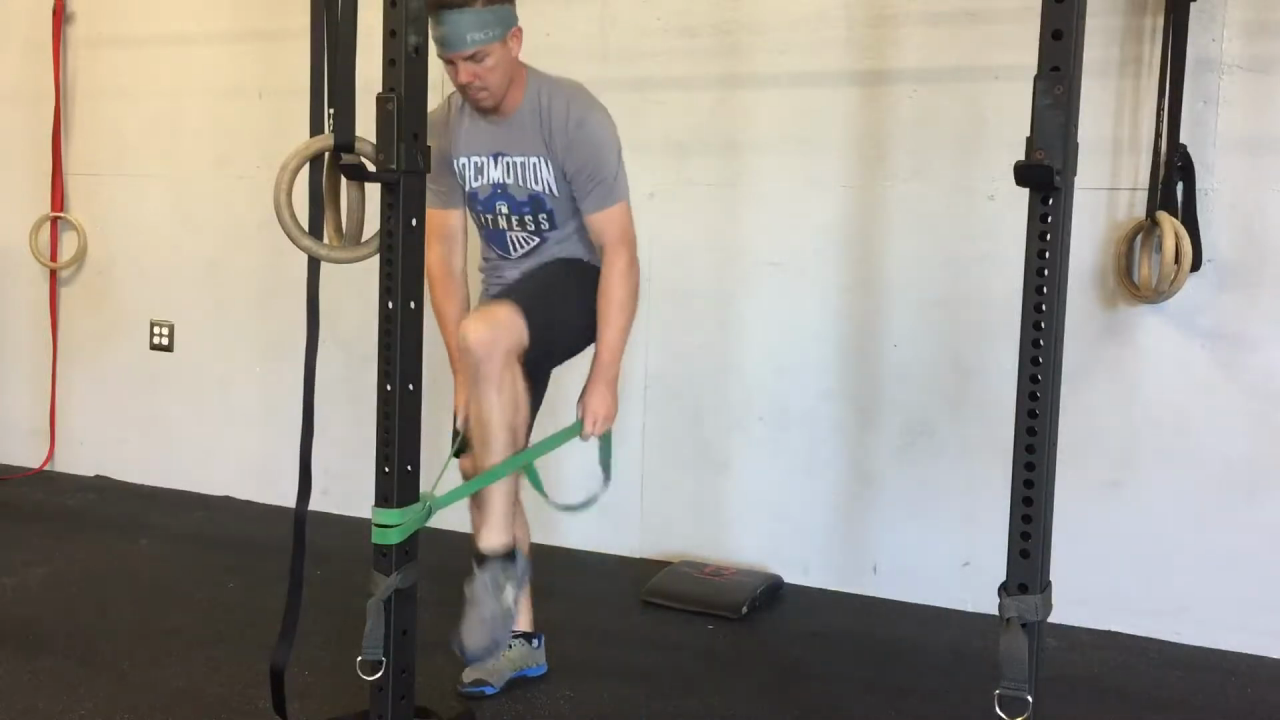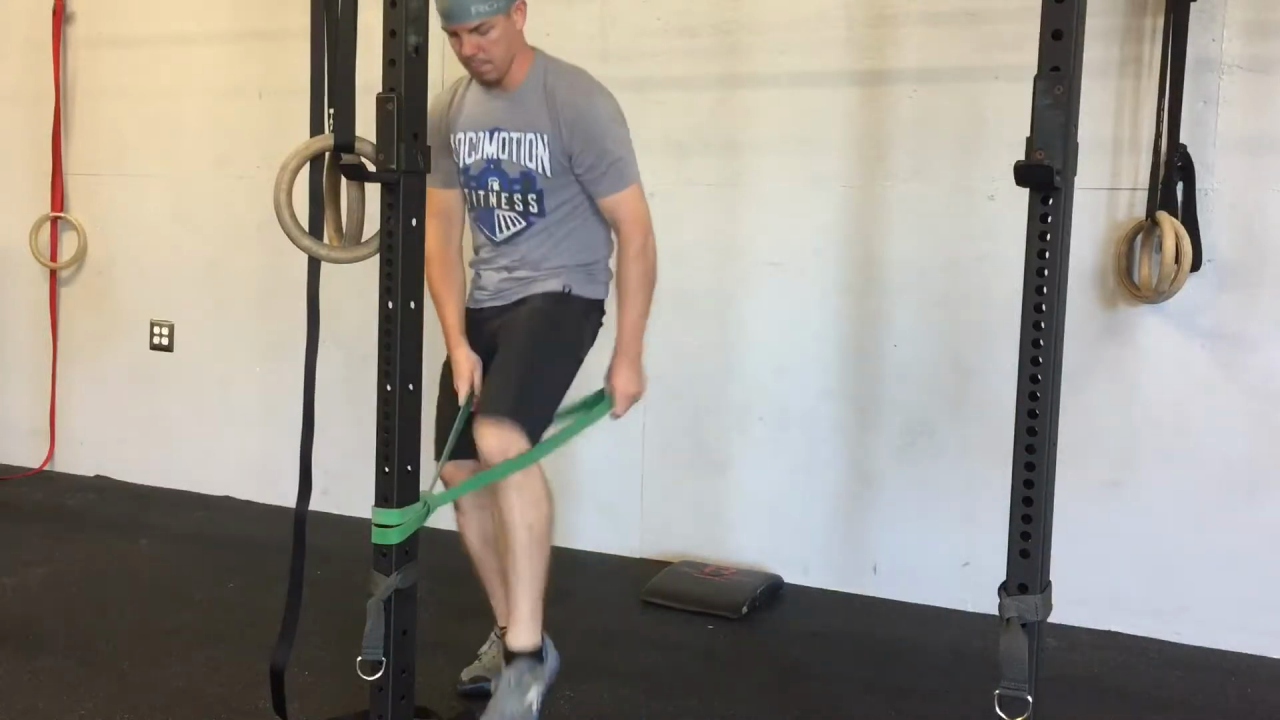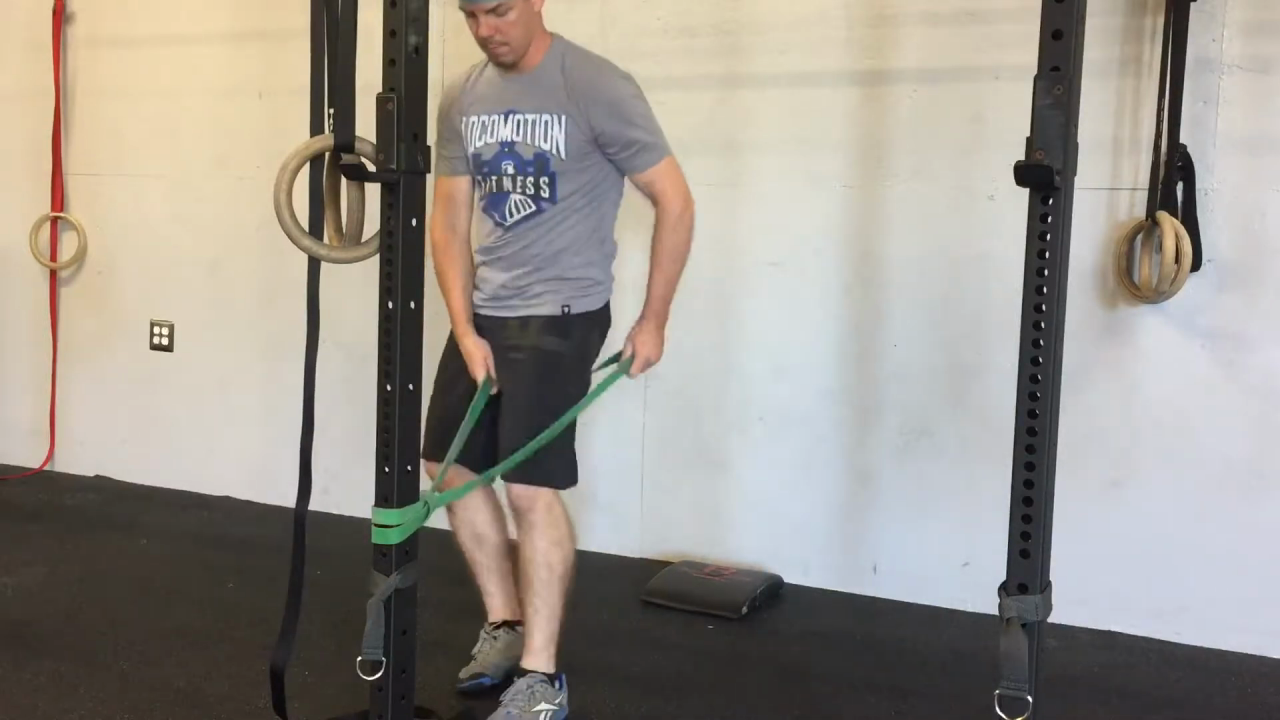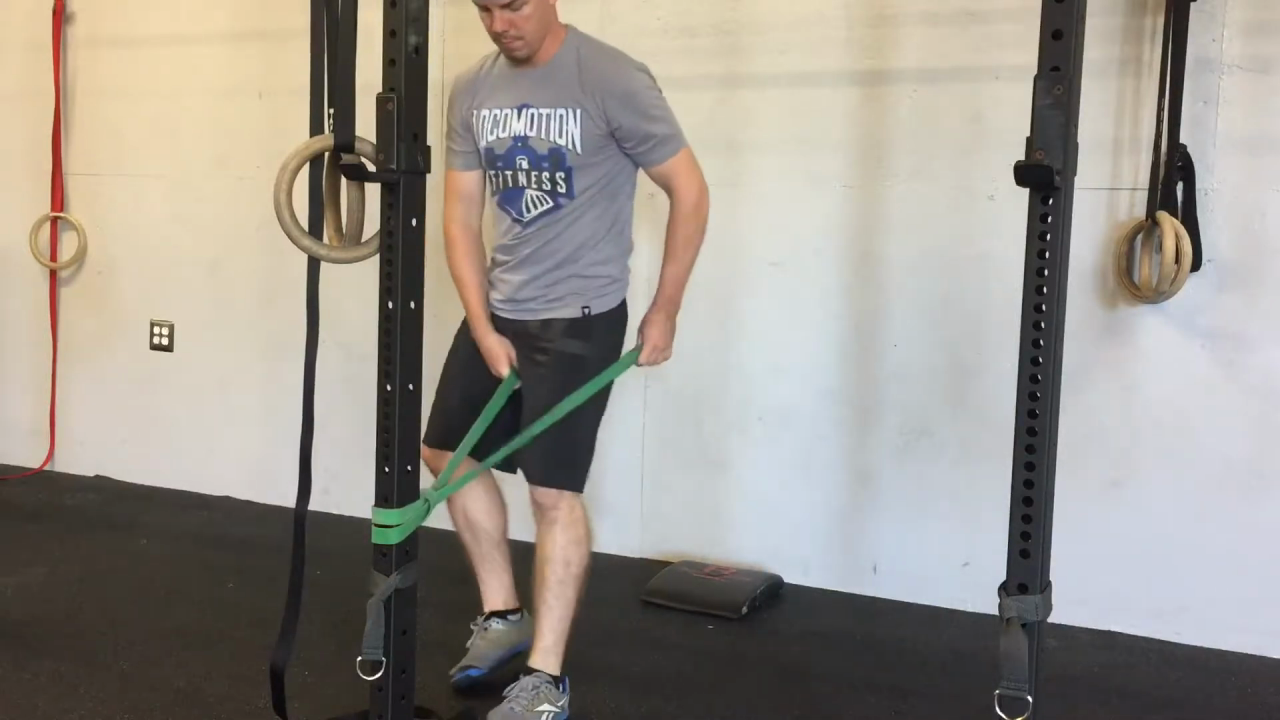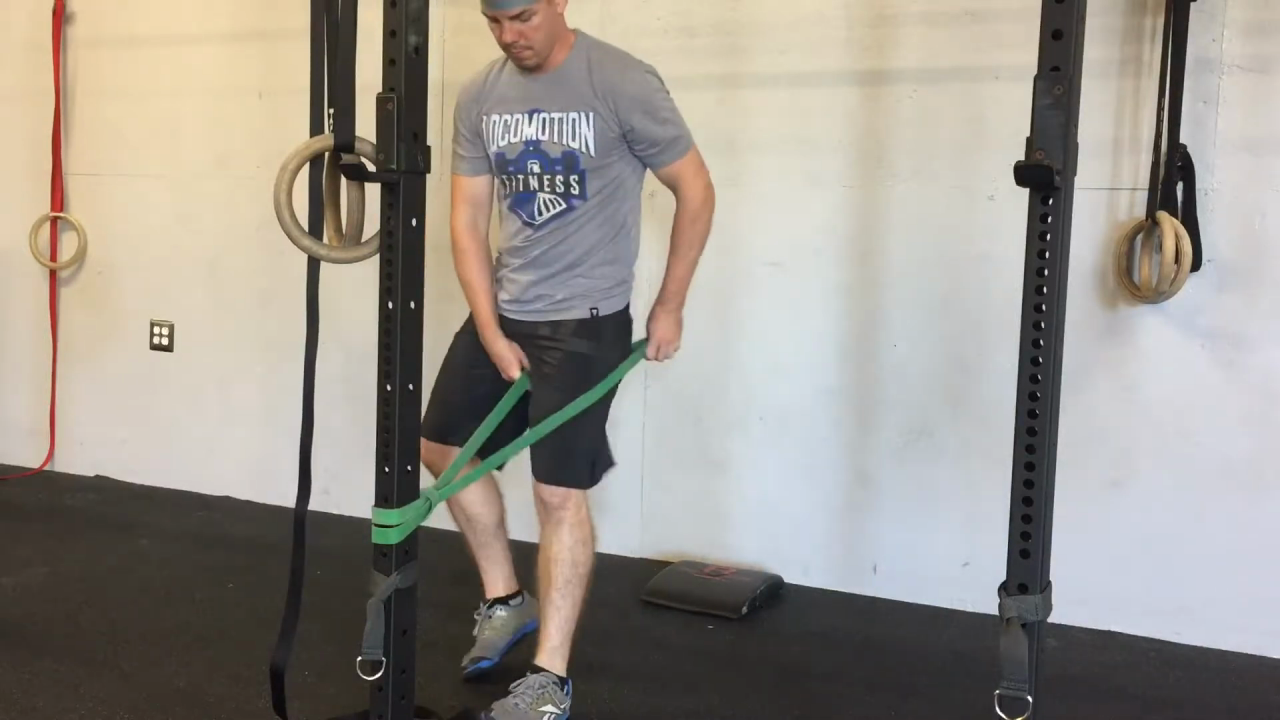
dt=0.2s
person 1, frame 1
left shoulder: (573, 117)
right shoulder: (444, 129)
left elbow: (618, 252)
right elbow: (442, 250)
left wrist: (605, 377)
right wrist: (455, 364)
left hip: (572, 278)
right hip: (504, 294)
left knee: (486, 334)
right knee: (479, 459)
left ankle: (500, 561)
right ankle: (521, 636)
person 1, frame 2
left shoulder: (576, 102)
right shoulder: (450, 111)
left elbow: (634, 230)
right elbow: (443, 234)
left wrist: (628, 355)
right wrist: (457, 345)
left hip: (560, 298)
right hip: (486, 306)
left knee: (503, 447)
right knee: (458, 469)
left ankle: (530, 653)
right ankle: (510, 632)
person 1, frame 3
left shoulder: (596, 88)
right shoulder: (461, 98)
left elbow: (674, 201)
right elbow: (449, 222)
left wrist: (653, 321)
right wrist: (465, 331)
left hip: (560, 316)
right hip: (484, 314)
left knee: (532, 490)
right knee: (450, 469)
right ankle: (505, 626)
person 1, frame 4
left shoulder: (613, 80)
right shoulder: (471, 91)
left elbow: (689, 192)
right elbow: (460, 215)
left wrist: (664, 311)
right wrist: (484, 328)
left hip: (578, 319)
right hip: (500, 310)
left knee: (554, 493)
right knee: (446, 453)
right ankle: (503, 614)
person 1, frame 5
left shoulder: (623, 85)
right shoulder: (480, 95)
left elbow: (696, 192)
right elbow: (467, 220)
left wrist: (669, 305)
right wrist: (490, 331)
left hip: (584, 321)
right hip: (503, 313)
left knee: (558, 492)
right knee: (443, 448)
right ankle: (505, 600)
